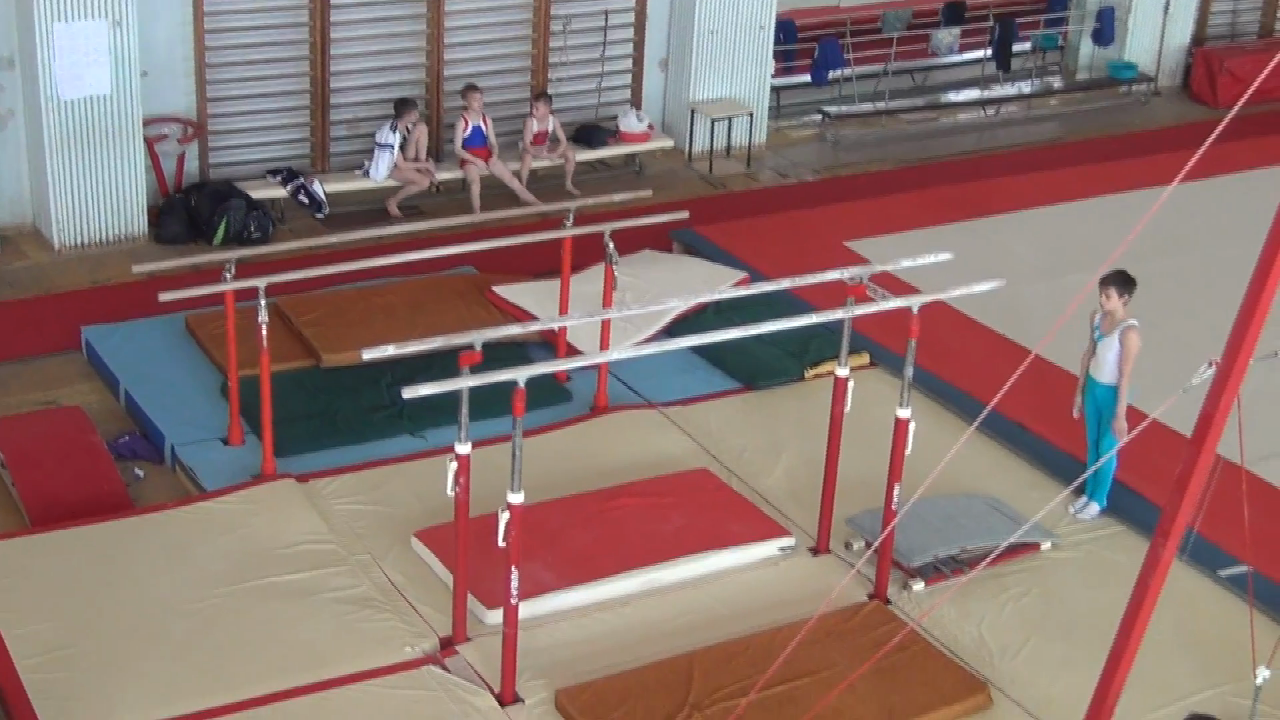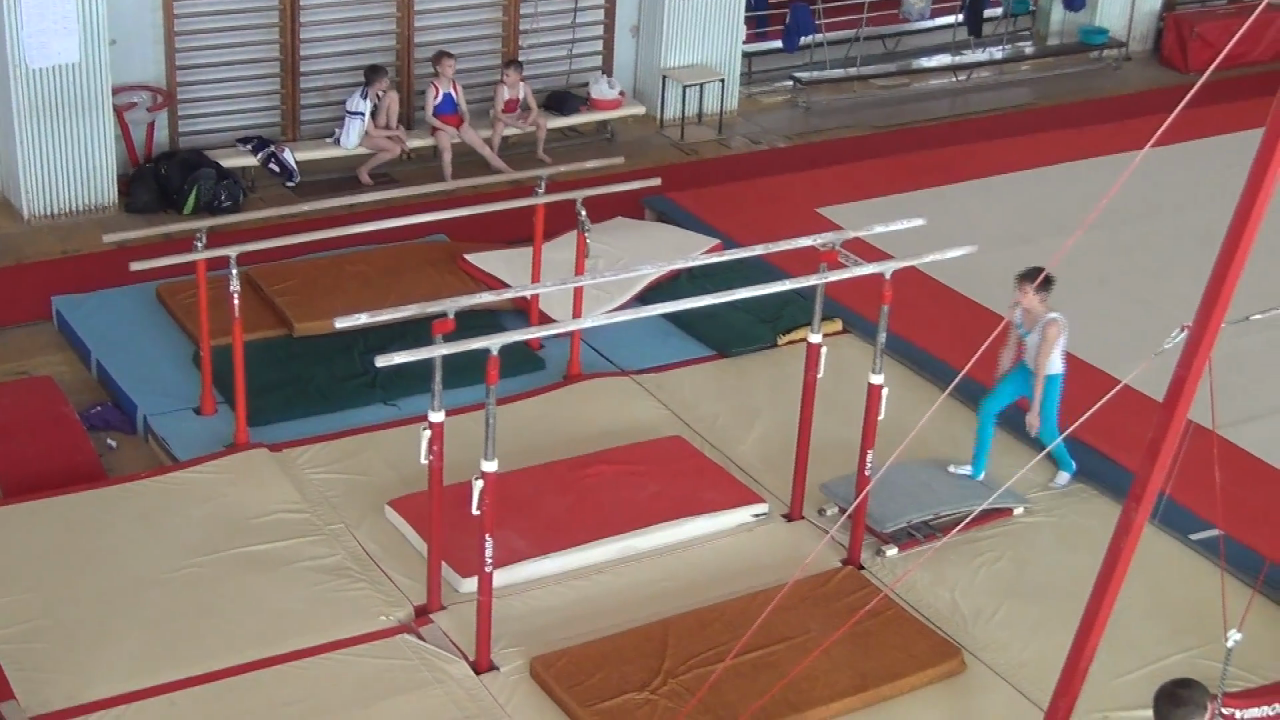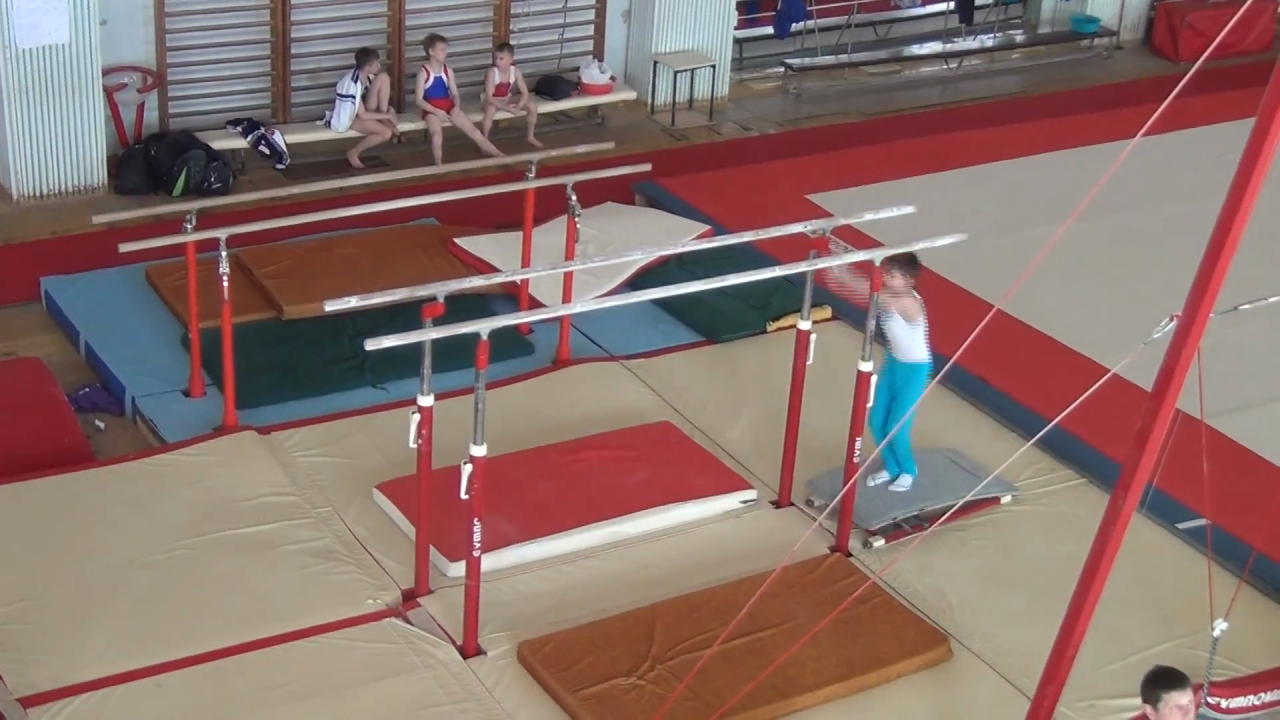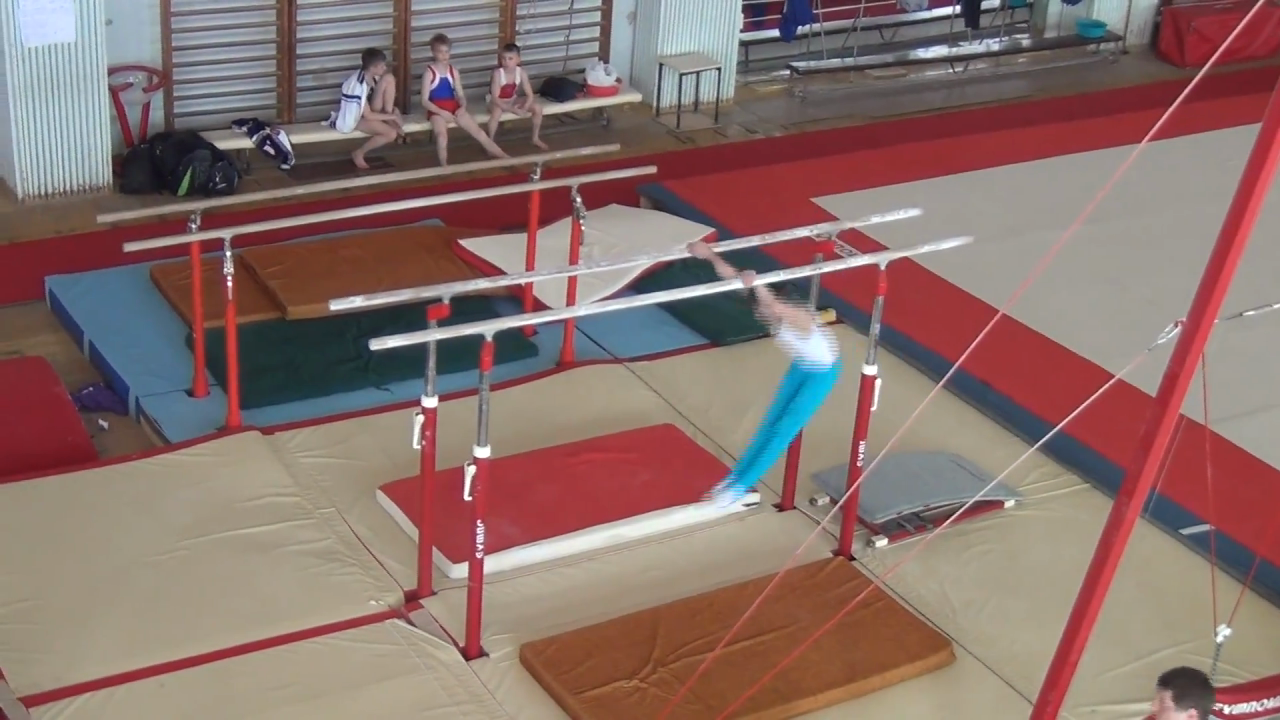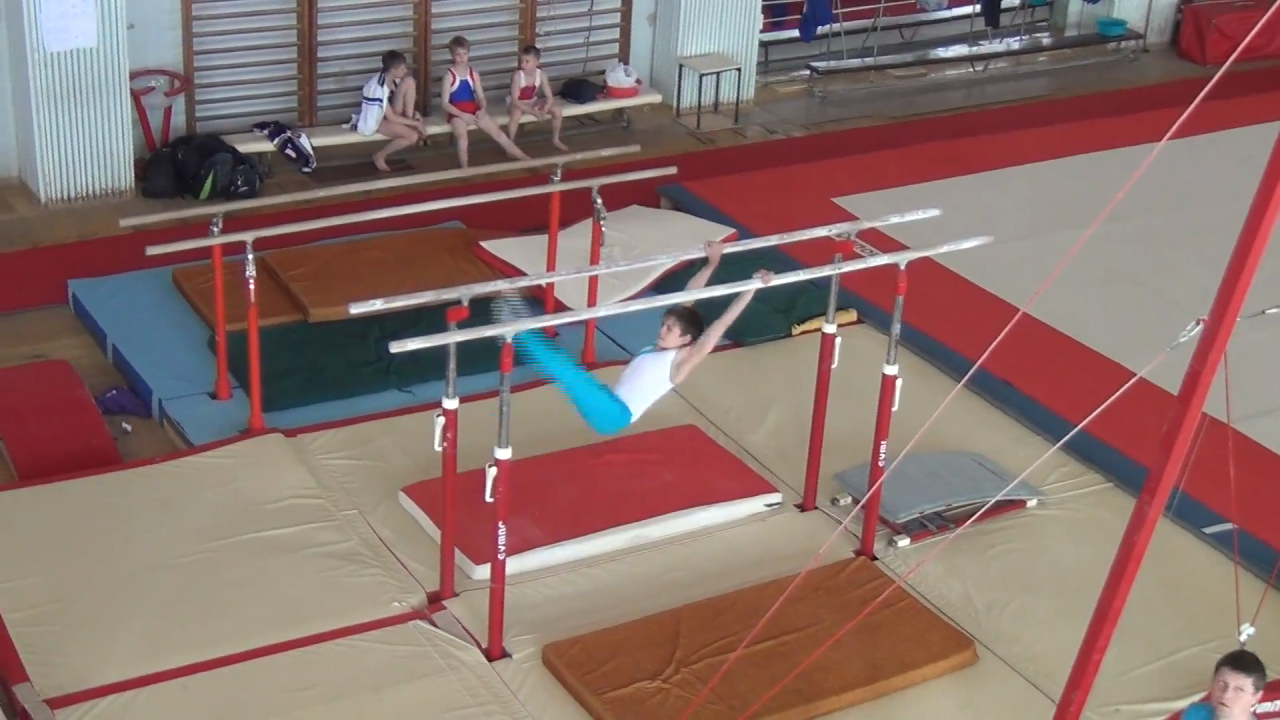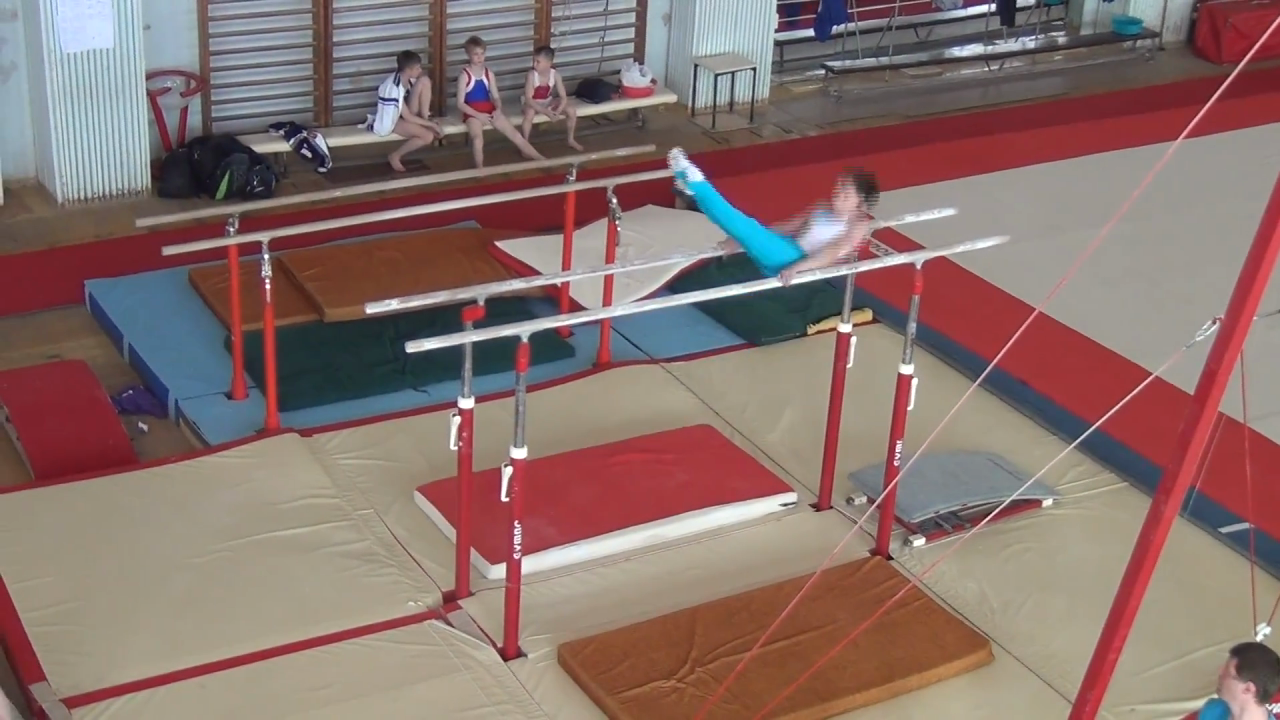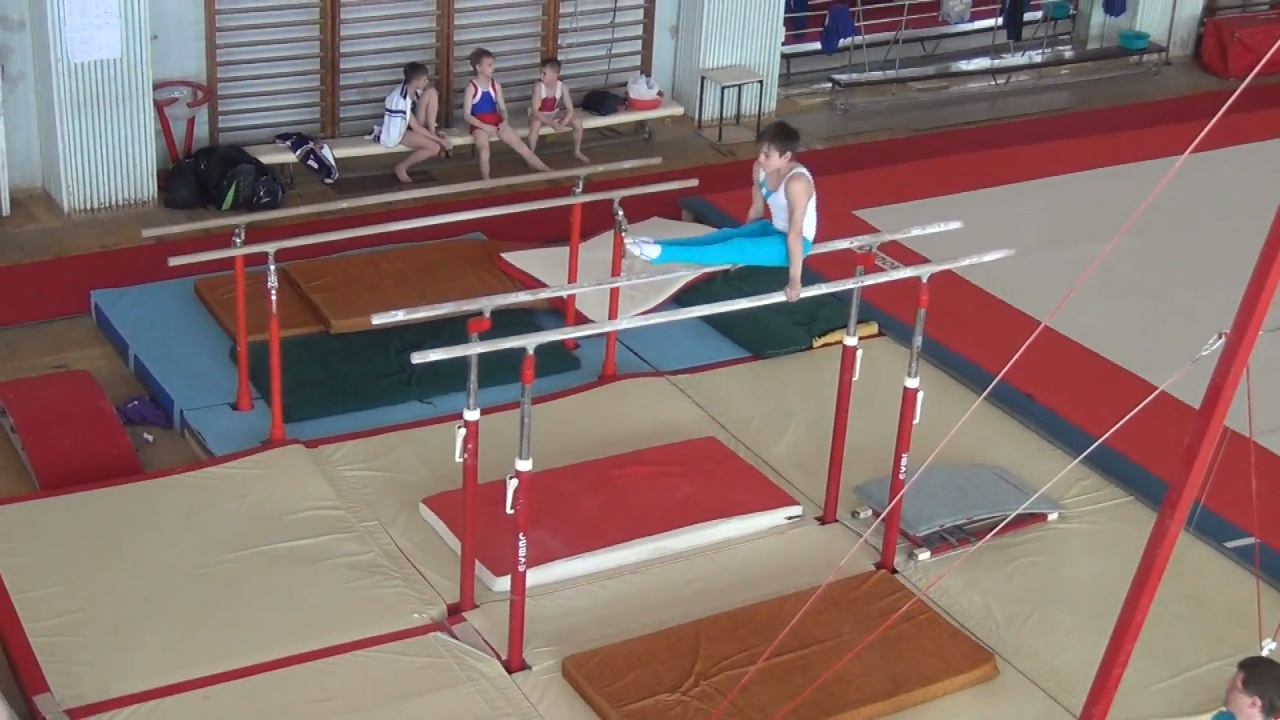
dt=0.7s
person 1, frame 1
left shoulder: (1129, 332)
right shoulder: (1097, 317)
left elbow: (1125, 376)
left wrist: (1120, 415)
right wrist: (1079, 390)
left hip: (1112, 392)
right hip: (1093, 386)
left knee: (1106, 448)
right knee: (1092, 444)
left ankle: (1098, 500)
right ankle: (1088, 493)
person 1, frame 2
left shoulder: (1051, 325)
right shoulder: (1017, 311)
left elbow: (1041, 370)
right elbow: (1011, 347)
left wrist: (1035, 410)
right wrist: (1000, 378)
left hip: (1048, 378)
right hip: (1024, 370)
left knee: (1045, 432)
right knee: (986, 410)
left ankle: (1066, 466)
right ankle: (977, 467)
person 1, frame 3
left shoulder: (908, 302)
right shoulder: (885, 292)
left elbow: (880, 296)
left hip: (915, 369)
right hip: (894, 364)
left knee: (896, 430)
right knee: (875, 421)
left ankle: (907, 472)
right ankle: (891, 468)
person 1, frame 4
left shoulder: (795, 317)
right shoulder: (774, 311)
left elbow: (772, 304)
right elbow: (733, 276)
left wrist: (755, 286)
right wrist: (709, 255)
left hip: (822, 371)
right hip: (801, 366)
left knee: (785, 425)
right knee: (771, 424)
left ankle: (740, 484)
right ankle: (737, 480)
person 1, frame 5
left shoulder: (684, 359)
right shoulder: (656, 345)
left elbow: (719, 327)
right elbow: (686, 304)
left wrist: (752, 289)
right wrist: (712, 264)
left hip: (618, 416)
right hip: (608, 403)
left knee: (573, 374)
left ankle: (520, 331)
person 1, frame 6
left shoulder: (859, 224)
right shoulder: (822, 209)
left elbow: (832, 254)
right elbow: (784, 228)
left wrist: (795, 268)
right wrist: (738, 241)
left hip: (799, 269)
left knee: (749, 229)
left ankle: (696, 182)
person 1, frame 7
left shoulder: (796, 182)
right shoulder: (760, 169)
left elbow: (795, 233)
right elbow: (756, 210)
left wrist: (794, 280)
right wrist: (745, 238)
left hip: (792, 242)
right hip: (772, 229)
left knee: (733, 249)
left ankle: (660, 252)
right ankle: (658, 246)
